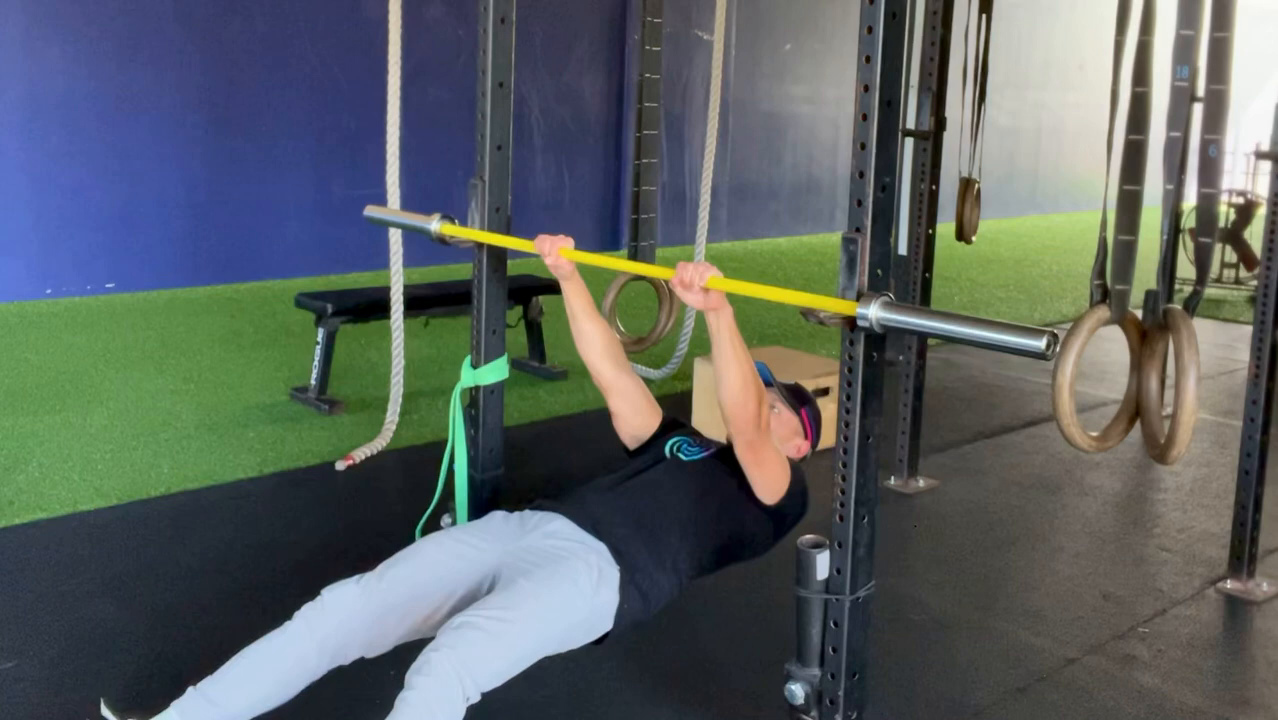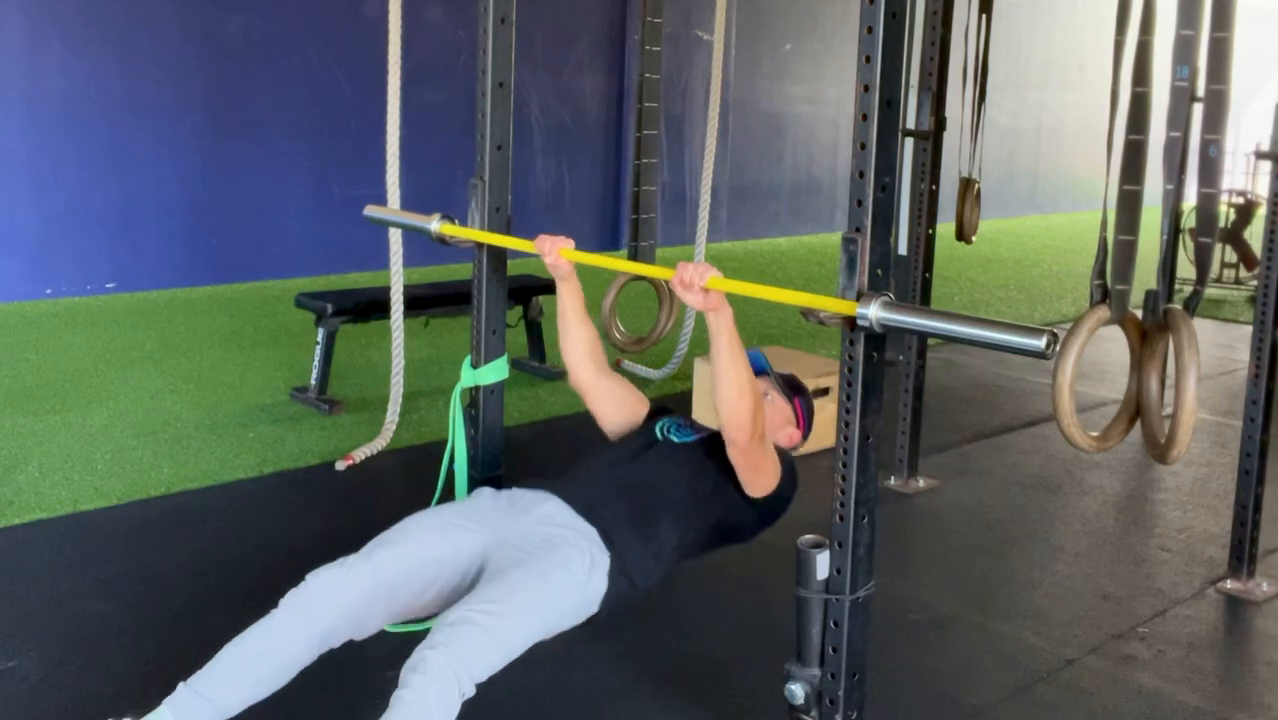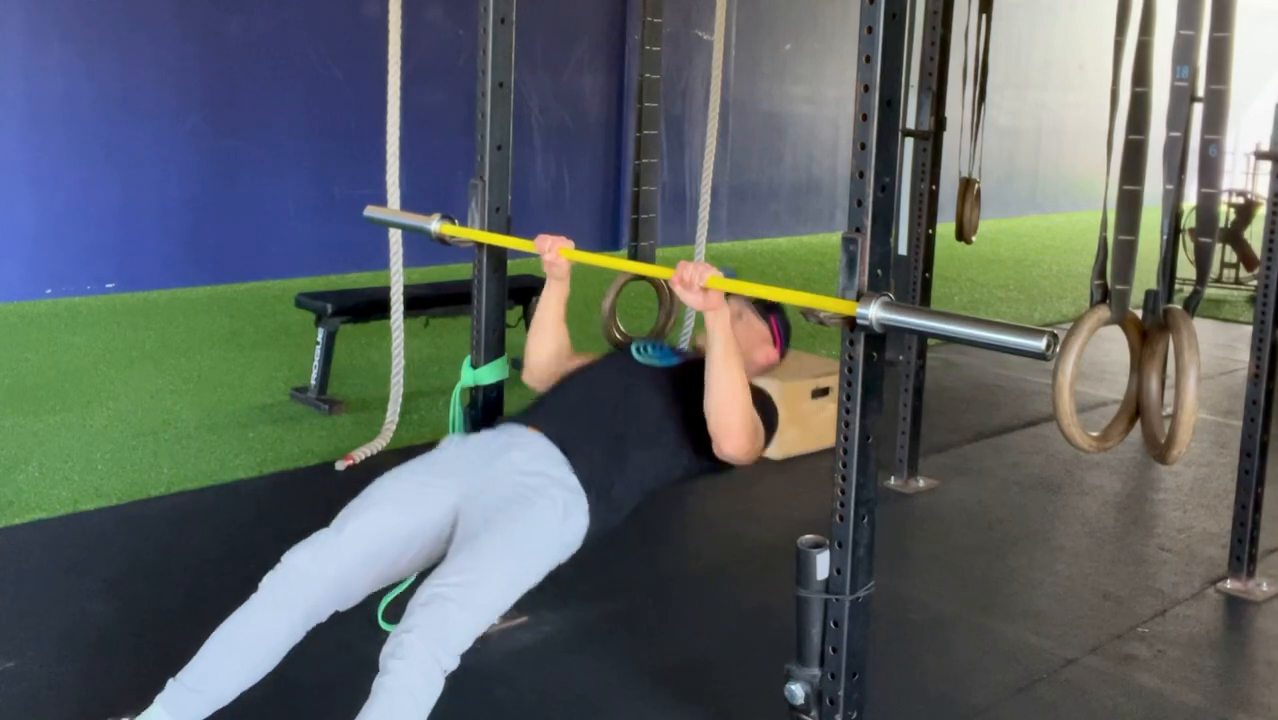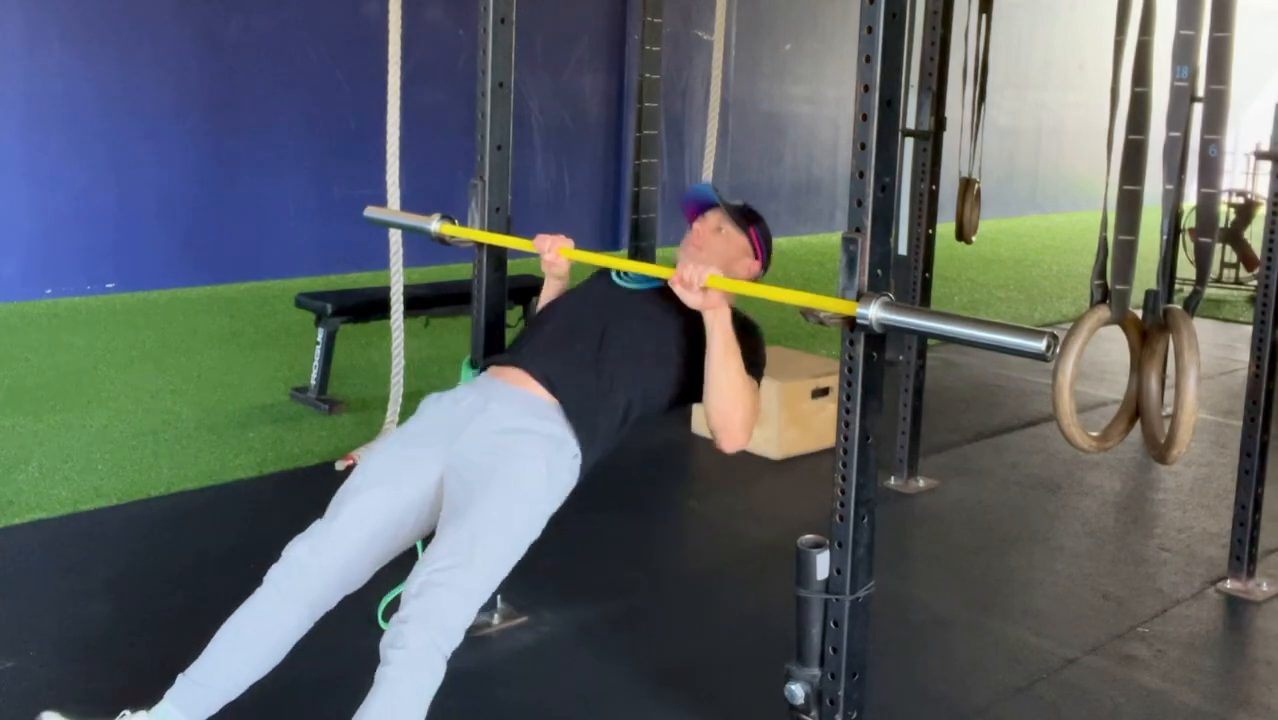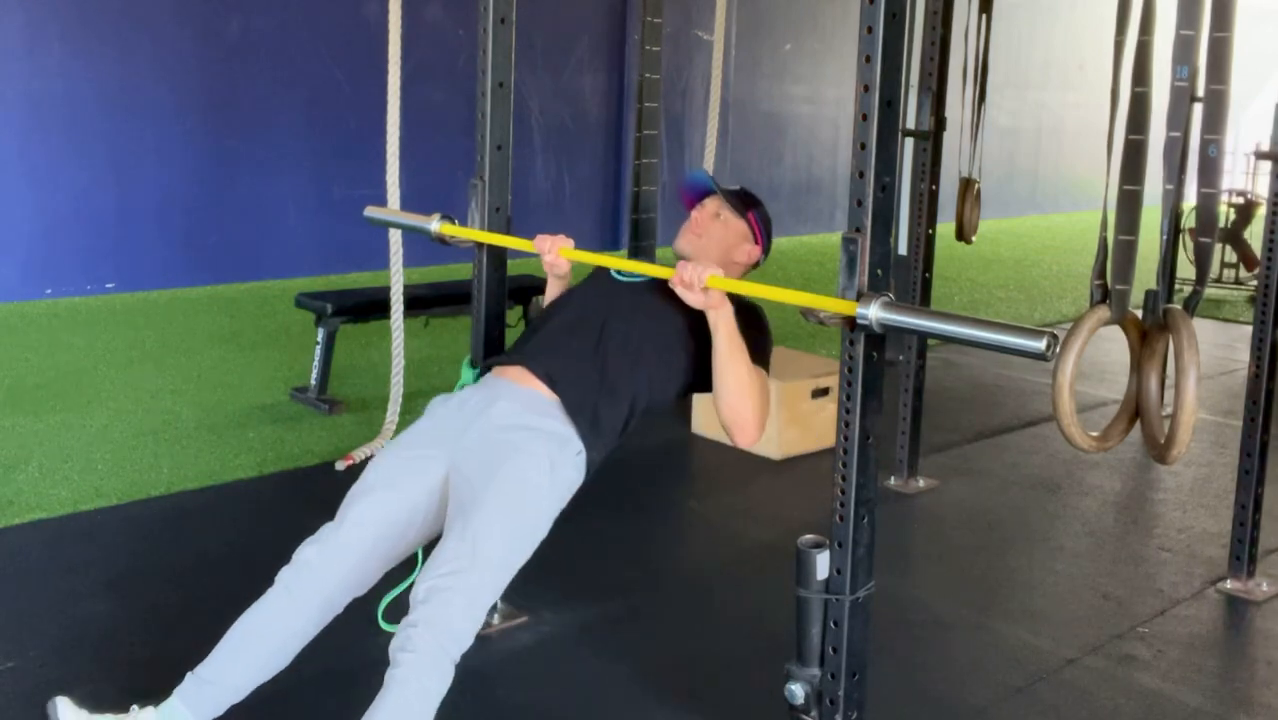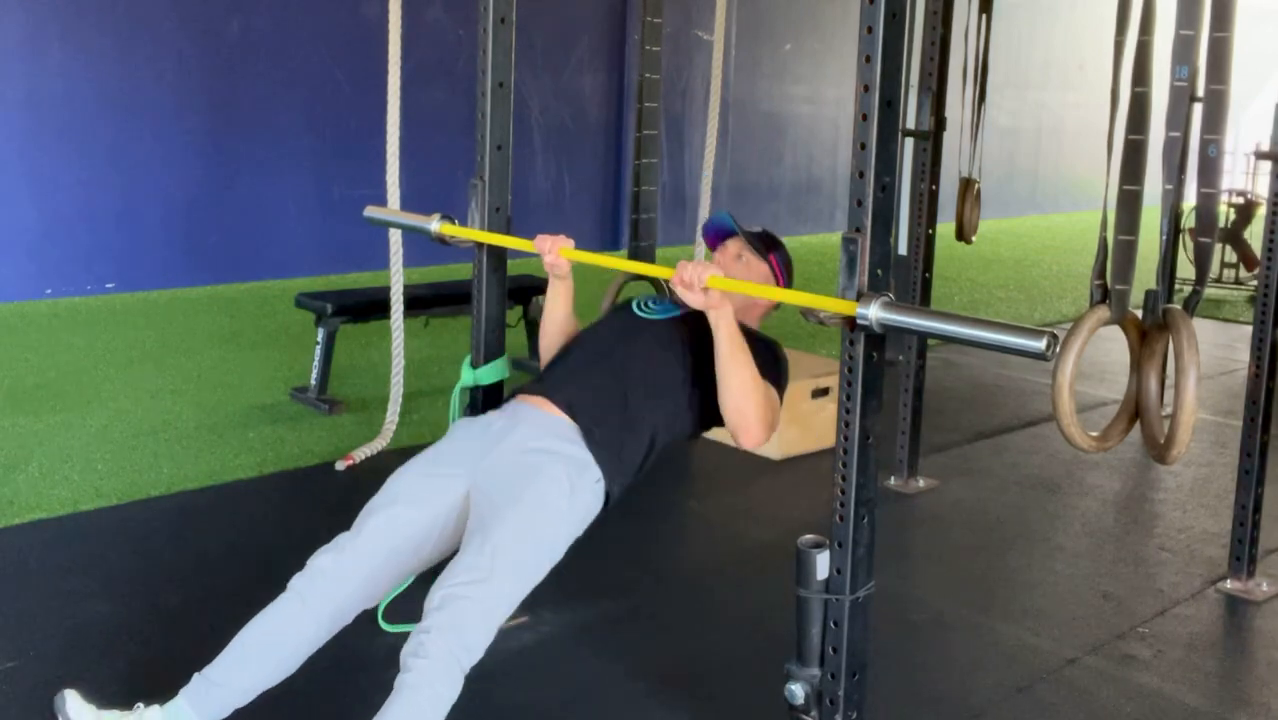
dt=0.2s
person 1, frame 1
left shoulder: (772, 494)
right shoulder: (677, 443)
left elbow: (744, 421)
right elbow: (611, 369)
left wrist: (717, 311)
right wrist: (568, 275)
left hip: (593, 569)
right hip: (521, 528)
left knee: (451, 661)
right knee: (343, 609)
person 1, frame 2
left shoulder: (764, 483)
right shoulder: (668, 426)
left elbow: (742, 432)
right elbow: (590, 375)
left wrist: (719, 314)
right wrist: (567, 279)
left hip: (577, 548)
right hip: (506, 507)
left knee: (446, 657)
right knee: (328, 595)
person 1, frame 3
left shoulder: (751, 404)
right shoulder: (652, 351)
left elbow: (729, 442)
right elbow: (542, 375)
left wrist: (718, 314)
right wrist: (558, 281)
left hip: (551, 489)
right hip: (477, 453)
left knee: (427, 634)
right knee: (307, 575)
person 1, frame 4
left shoulder: (727, 329)
right shoulder: (626, 277)
left elbow: (731, 432)
left wrist: (715, 308)
right wrist: (556, 278)
left hip: (536, 443)
right hip: (460, 408)
left knee: (427, 617)
right knee: (313, 564)
person 1, frame 5
left shoulder: (734, 319)
right shoulder: (628, 271)
left elbow: (745, 428)
left wrist: (715, 305)
right wrist: (557, 278)
left hip: (541, 441)
right hip: (466, 408)
left knee: (436, 622)
right knee: (323, 566)
person 1, frame 6
left shoulder: (756, 351)
right shoulder: (648, 307)
left elbow: (750, 429)
left wrist: (716, 307)
right wrist: (560, 279)
left hip: (563, 465)
right hip: (488, 433)
left knee: (449, 630)
right knee: (336, 574)
